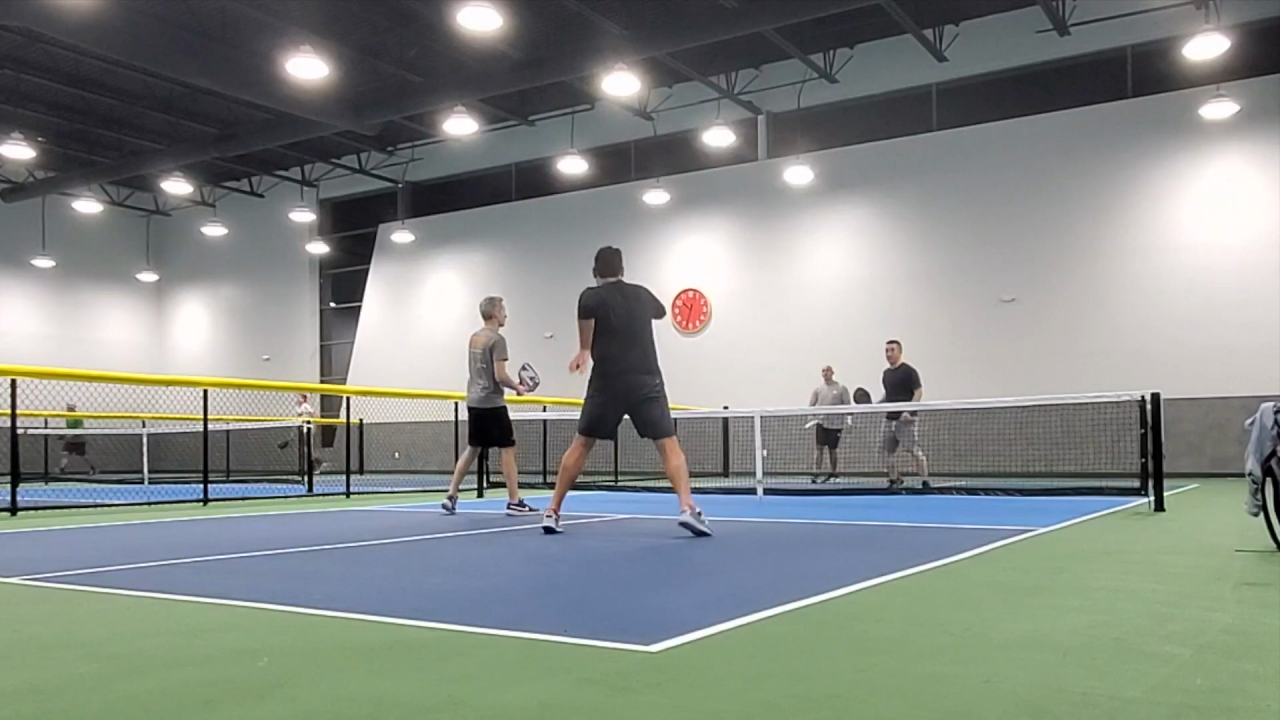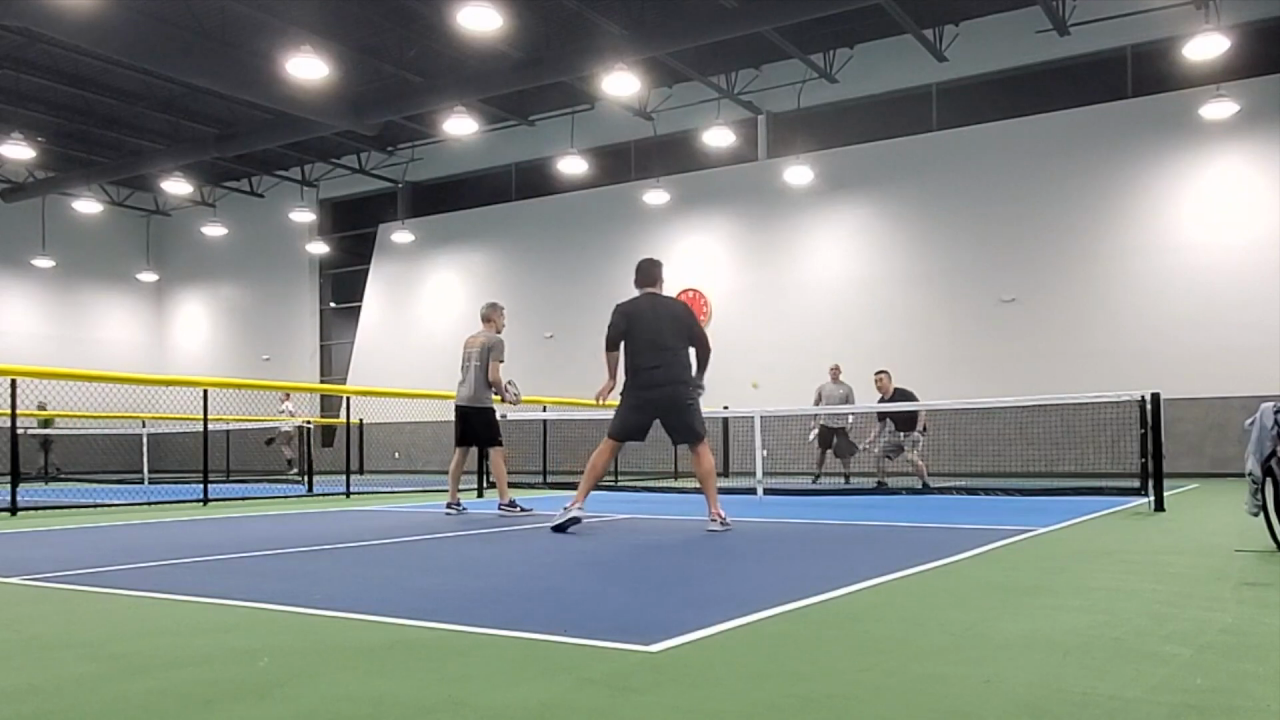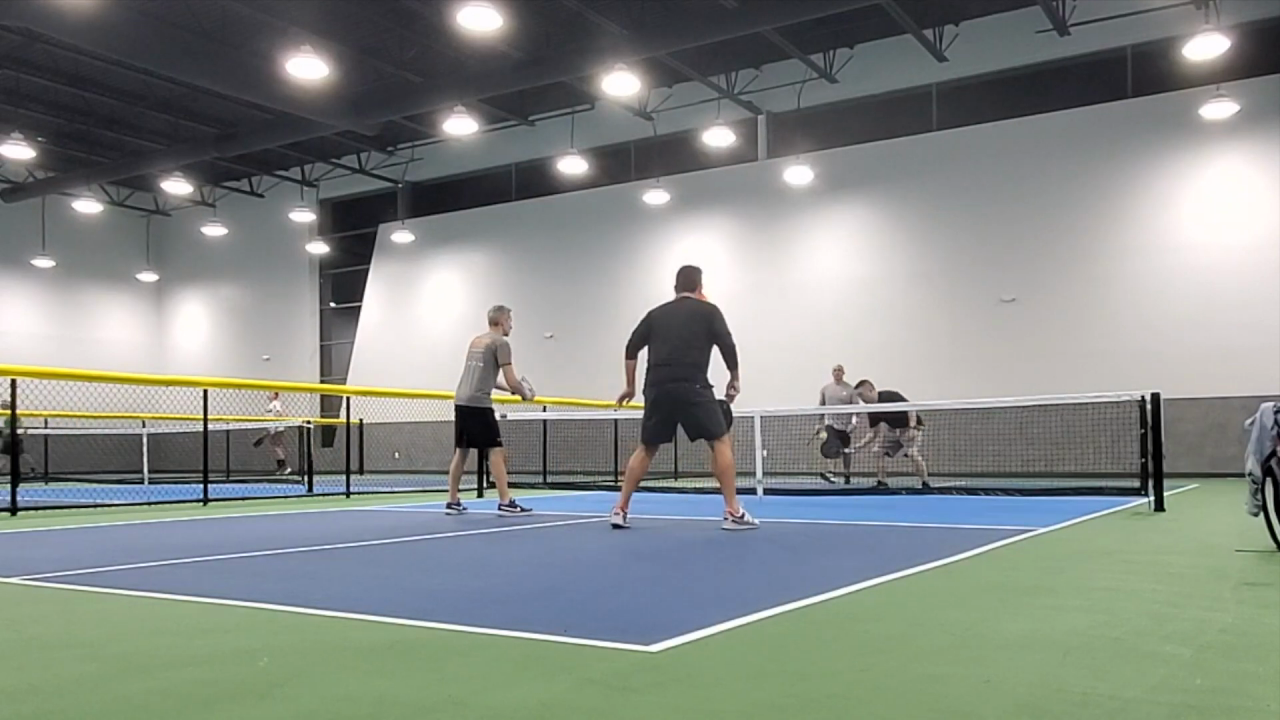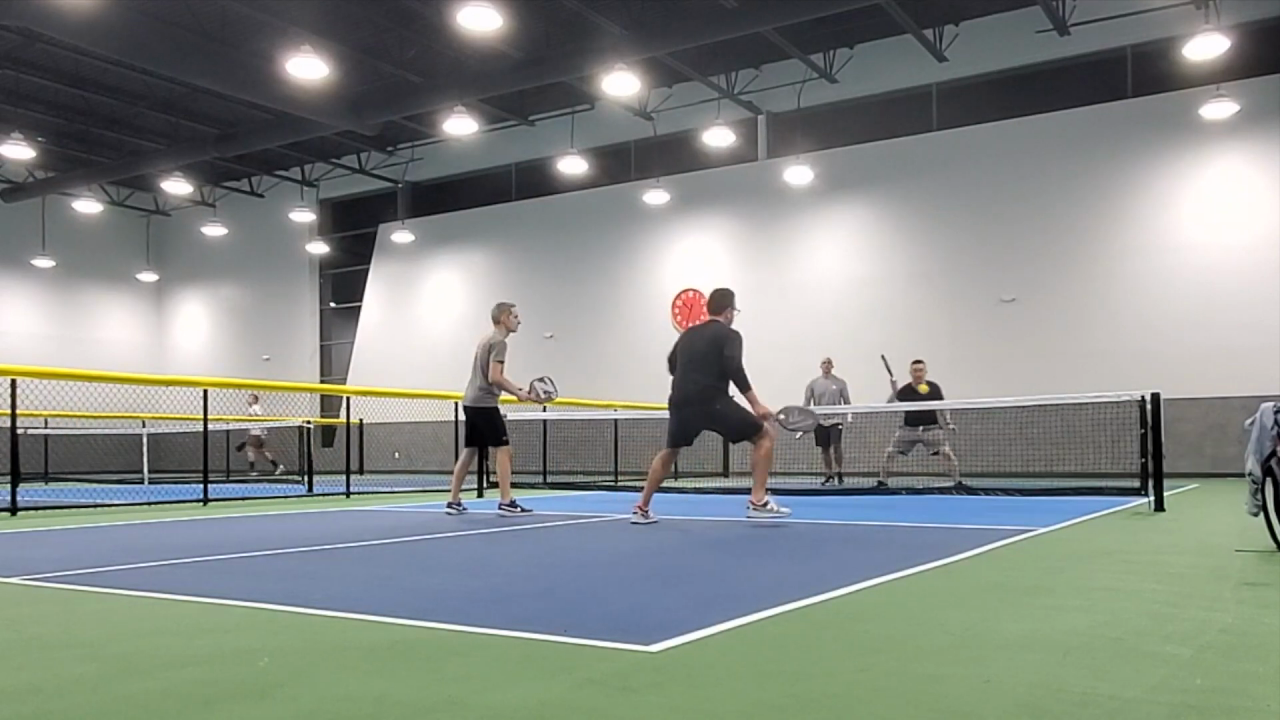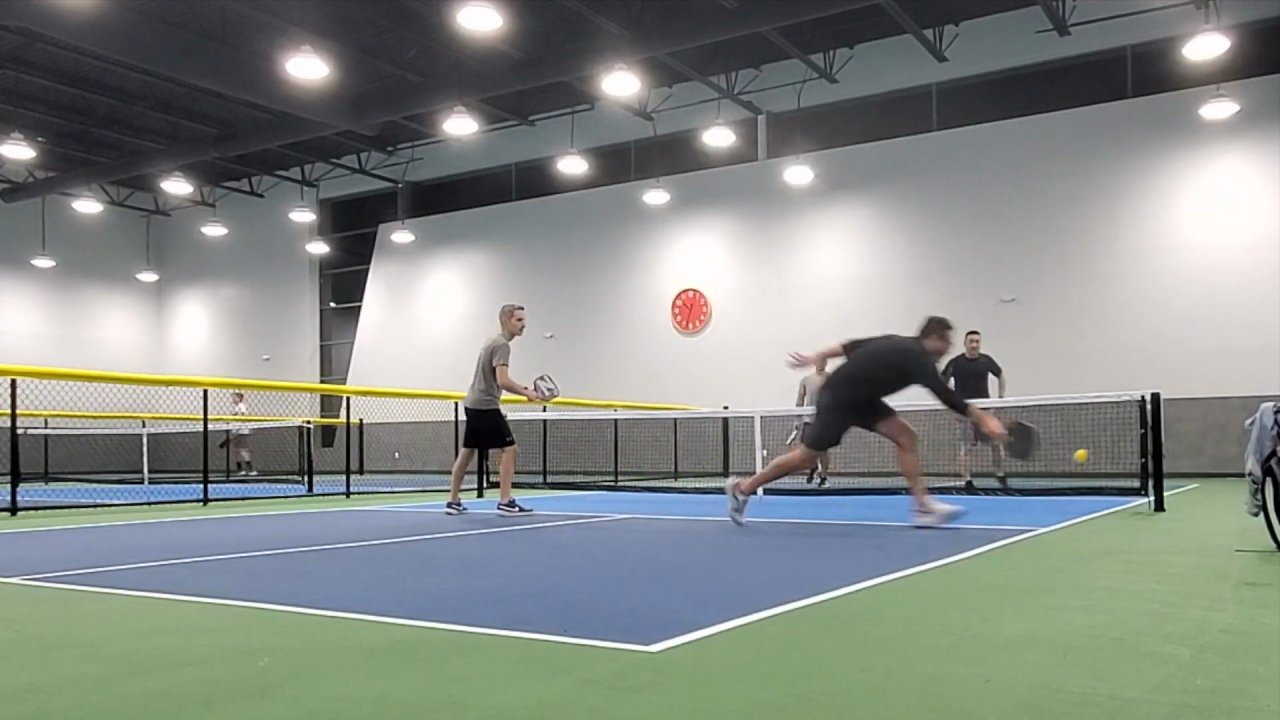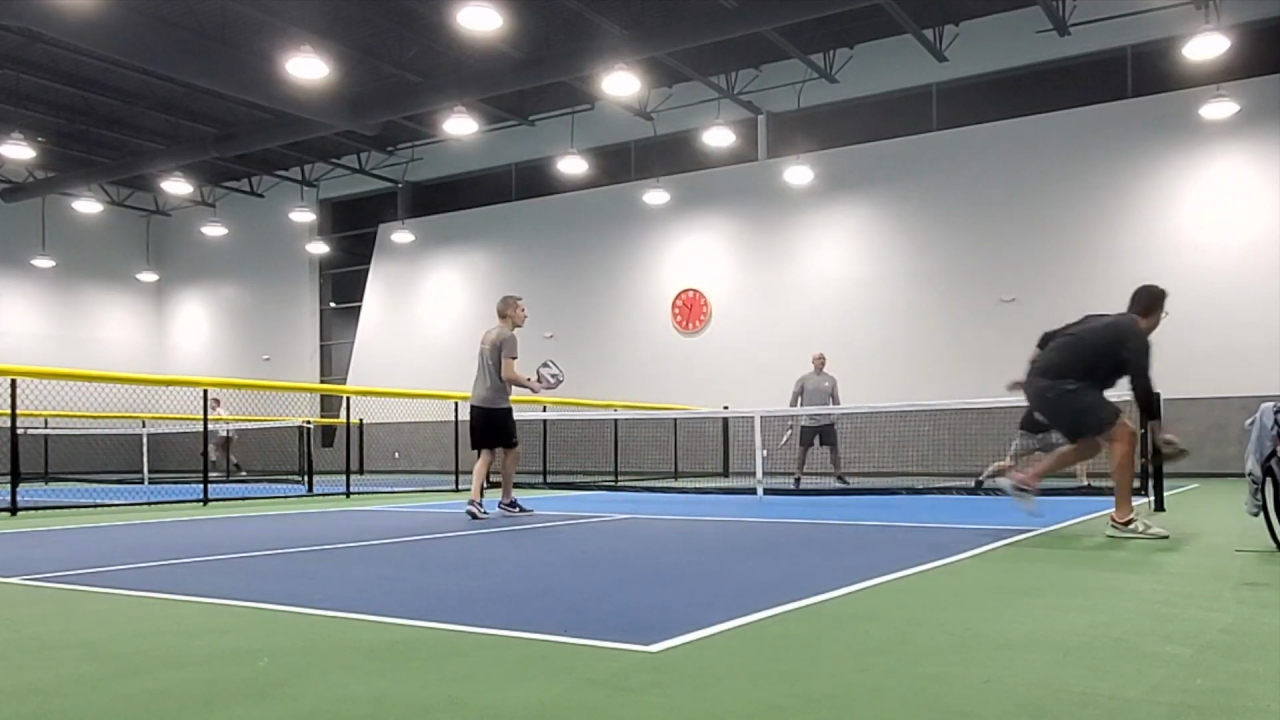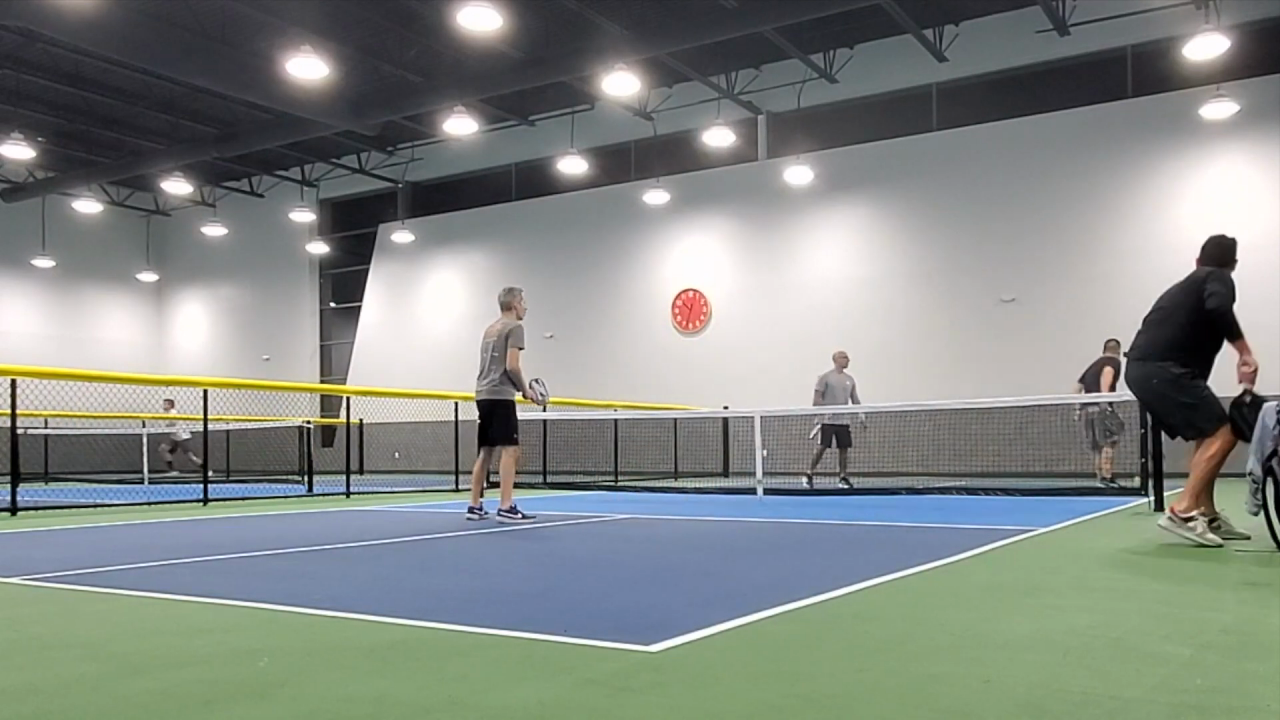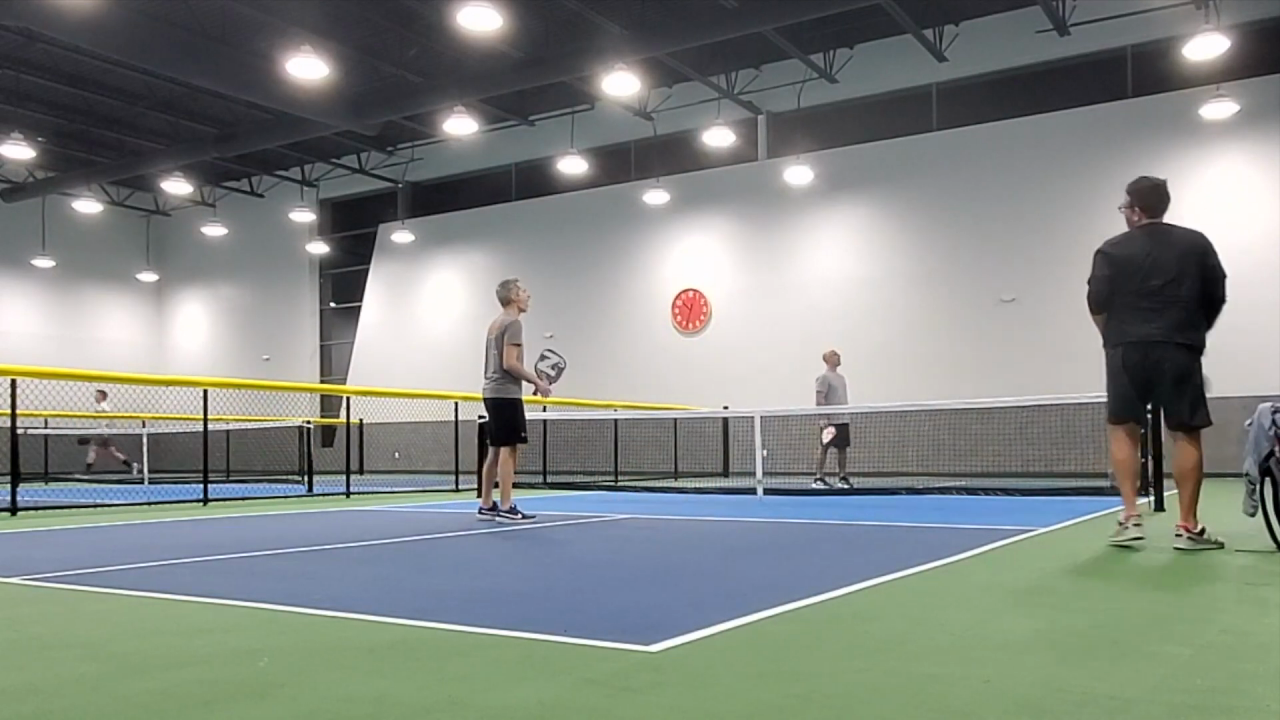
dt=0.5s
person 1, frame 1
left shoulder: (593, 295)
right shoulder: (640, 294)
left elbow: (586, 308)
right elbow: (660, 311)
left wrist: (584, 349)
left hip: (608, 383)
right hip: (646, 380)
left knee: (581, 444)
right knee: (669, 444)
left ankle: (552, 512)
right ankle: (687, 508)
person 1, frame 2
left shoulder: (625, 309)
right shoulder: (680, 308)
left elbow: (613, 340)
right elbow: (703, 346)
left wrist: (611, 379)
right wrist: (697, 378)
left hip: (639, 391)
right hip: (679, 390)
left knee: (609, 446)
right knee: (700, 448)
left ankle: (576, 505)
right ankle: (716, 514)
person 1, frame 3
left shoulder: (657, 313)
right shoulder: (708, 311)
left elbow: (632, 347)
right elbow: (726, 345)
left wrist: (630, 386)
right wrist: (735, 379)
left hip: (656, 388)
right hip: (692, 386)
left knee: (646, 448)
right knee: (721, 442)
left ankle: (620, 509)
right ankle: (732, 512)
person 1, frame 4
left shoulder: (688, 335)
right shoulder: (729, 335)
left elbow: (673, 366)
right elbow: (733, 369)
right wrist: (756, 403)
left hip: (680, 404)
right hip: (713, 402)
left knee: (669, 452)
right knee: (765, 436)
left ankle: (641, 509)
right ankle: (758, 501)
person 1, frame 5
left shoulder: (897, 345)
right shoulder: (917, 358)
left elbow: (850, 346)
right elbow: (943, 392)
left wrist: (814, 358)
right wrist: (982, 419)
left hip: (858, 398)
right hip: (838, 397)
left knee: (906, 437)
right knee: (806, 456)
left ankle: (924, 506)
right ankle: (741, 489)
person 1, frame 6
left shoulder: (1099, 322)
right shoulder: (1136, 337)
left elbow: (1047, 340)
right elbow: (1141, 385)
left wrist: (1033, 373)
right wrist: (1156, 430)
left hip: (1042, 383)
right hip: (1057, 386)
left knee: (1091, 444)
right knee: (1123, 436)
left ankle: (1024, 481)
right ankle: (1123, 518)
person 1, frame 7
left shoulder: (1179, 288)
right shoulder: (1216, 280)
left elbow: (1155, 332)
right elbow: (1218, 309)
right wrist: (1245, 352)
left hip: (1139, 371)
right hip: (1167, 371)
left knee: (1206, 434)
right knee: (1221, 434)
left ankle: (1206, 517)
right ankle: (1182, 509)
person 1, frame 8
left shoulder: (1112, 249)
right shoulder: (1196, 243)
left elbow: (1096, 300)
right elbow: (1217, 294)
left wrist: (1112, 337)
right wrist: (1195, 332)
left hip: (1128, 350)
right hip: (1179, 350)
left knee: (1122, 430)
right knee: (1187, 435)
left ankle: (1130, 517)
right ankle: (1188, 527)
person 2, frame 1
left shoulder: (474, 338)
right shoulder: (496, 340)
right elbow: (500, 376)
left wrist: (509, 384)
right wrist: (517, 387)
left hip: (474, 402)
right hip: (492, 404)
left knee: (472, 450)
right knee: (508, 450)
left ankle: (452, 495)
right ankle: (514, 503)
person 2, frame 2
left shoulder: (469, 341)
right shoulder: (495, 341)
right elbow: (493, 376)
left wrist: (495, 391)
right wrist: (504, 394)
left hip: (462, 402)
right hip: (480, 404)
left knee: (461, 451)
right knee: (496, 451)
left ankle: (452, 501)
right ankle: (505, 502)
person 2, frame 3
left shoulder: (476, 341)
right shoulder: (500, 343)
right elbow: (511, 380)
left wrist: (514, 389)
right wrist: (525, 394)
left hip: (462, 401)
right hip: (478, 404)
left knee: (461, 451)
right knee: (495, 451)
left ankle: (453, 501)
right ankle: (505, 502)
person 2, frame 4
left shoulder: (487, 340)
right shoulder: (499, 342)
right elbow: (494, 378)
left wrist: (519, 390)
right wrist: (517, 393)
left hip: (471, 402)
right hip: (484, 404)
left knee: (470, 452)
right knee: (503, 450)
left ankle: (453, 501)
right ankle: (506, 502)
person 2, frame 5
left shoulder: (494, 341)
right shoulder: (501, 345)
right elbow: (503, 382)
left wrist: (525, 389)
right wrist: (527, 393)
left hip: (473, 404)
right hip: (486, 406)
left knee: (467, 452)
right knee: (509, 449)
left ankle: (453, 502)
right ankle: (506, 502)
person 2, frame 6
left shoulder: (488, 334)
right shoulder: (507, 337)
right elbow: (508, 375)
left wrist: (526, 381)
right wrist: (531, 385)
left hip: (478, 402)
right hip: (496, 404)
left knee: (486, 454)
right knee: (511, 451)
left ankle: (475, 500)
right ankle: (507, 501)
person 2, frame 7
left shoulder: (490, 329)
right shoulder: (515, 327)
right elbow: (512, 366)
left wrist: (516, 386)
right wrist: (524, 388)
left hip: (484, 395)
right hip: (500, 397)
left knee: (486, 452)
right knee: (510, 450)
left ankle: (475, 506)
right ankle: (506, 508)
person 2, frame 8
left shoulder: (495, 324)
right shoulder: (513, 323)
right elbow: (510, 363)
left wrist: (531, 378)
right wrist: (536, 382)
left hip: (493, 393)
right hip: (506, 395)
left knee: (495, 451)
right knee: (508, 450)
left ankle: (487, 506)
right ankle: (506, 508)
